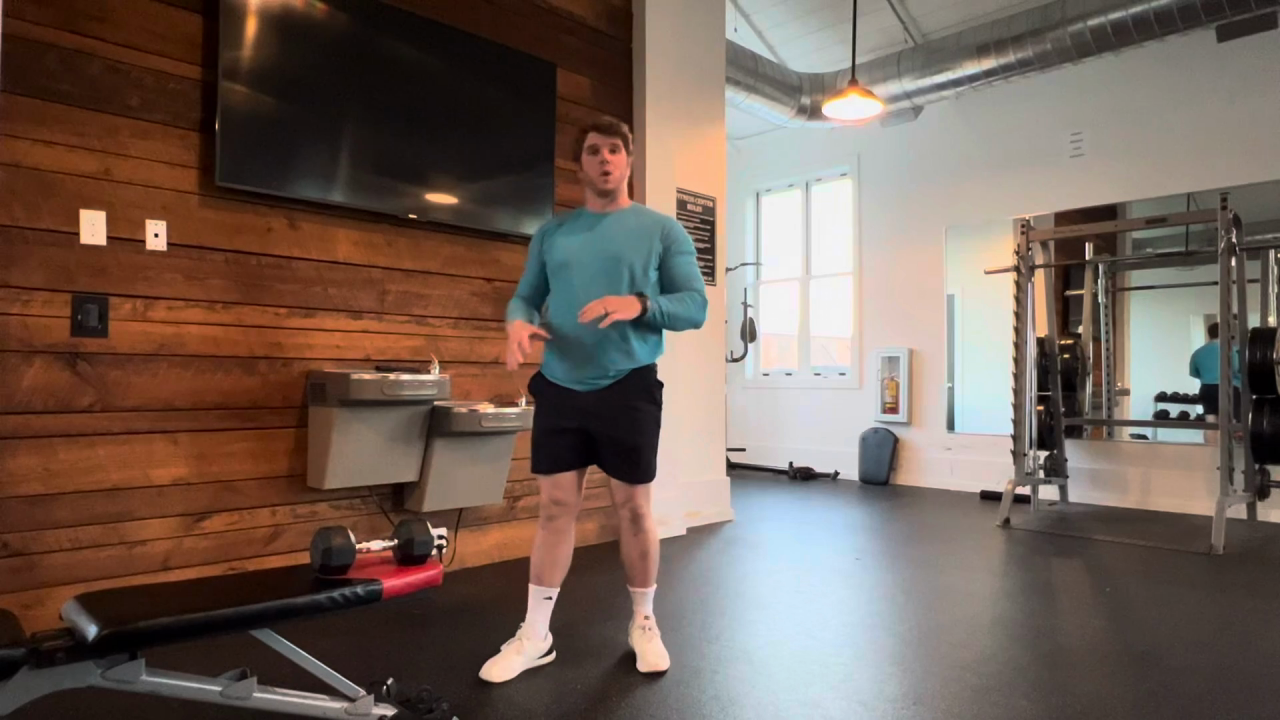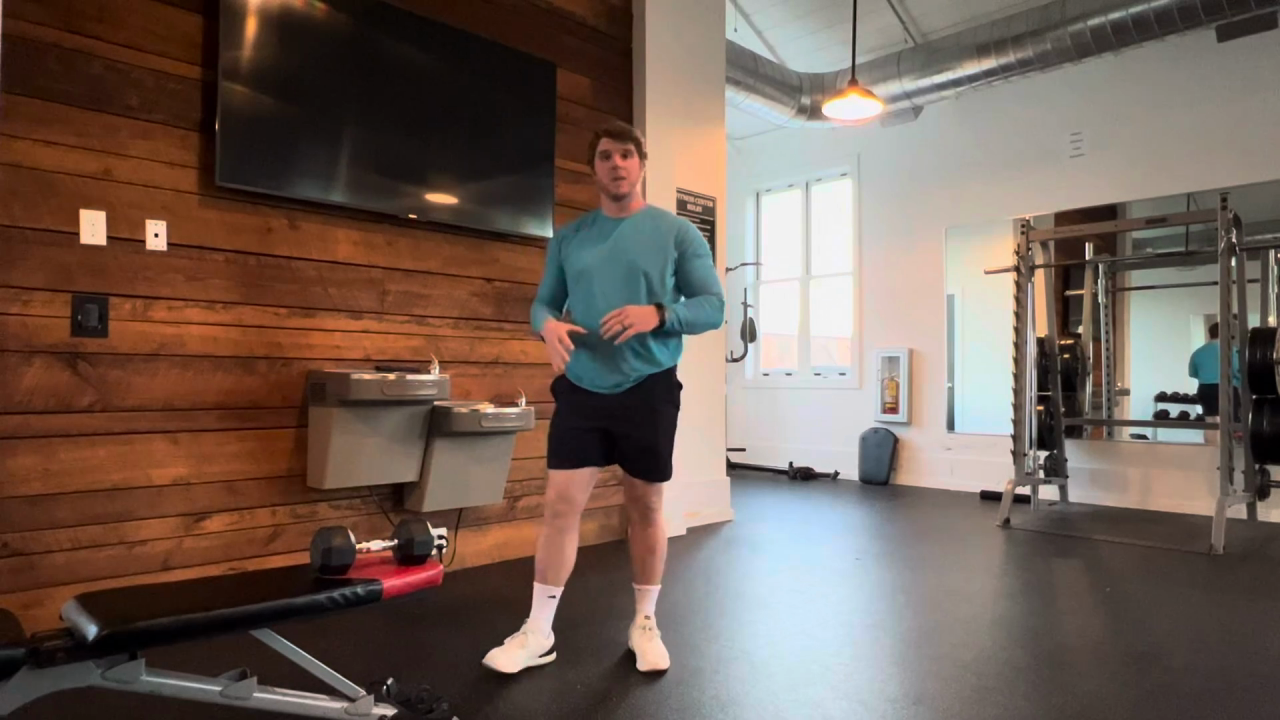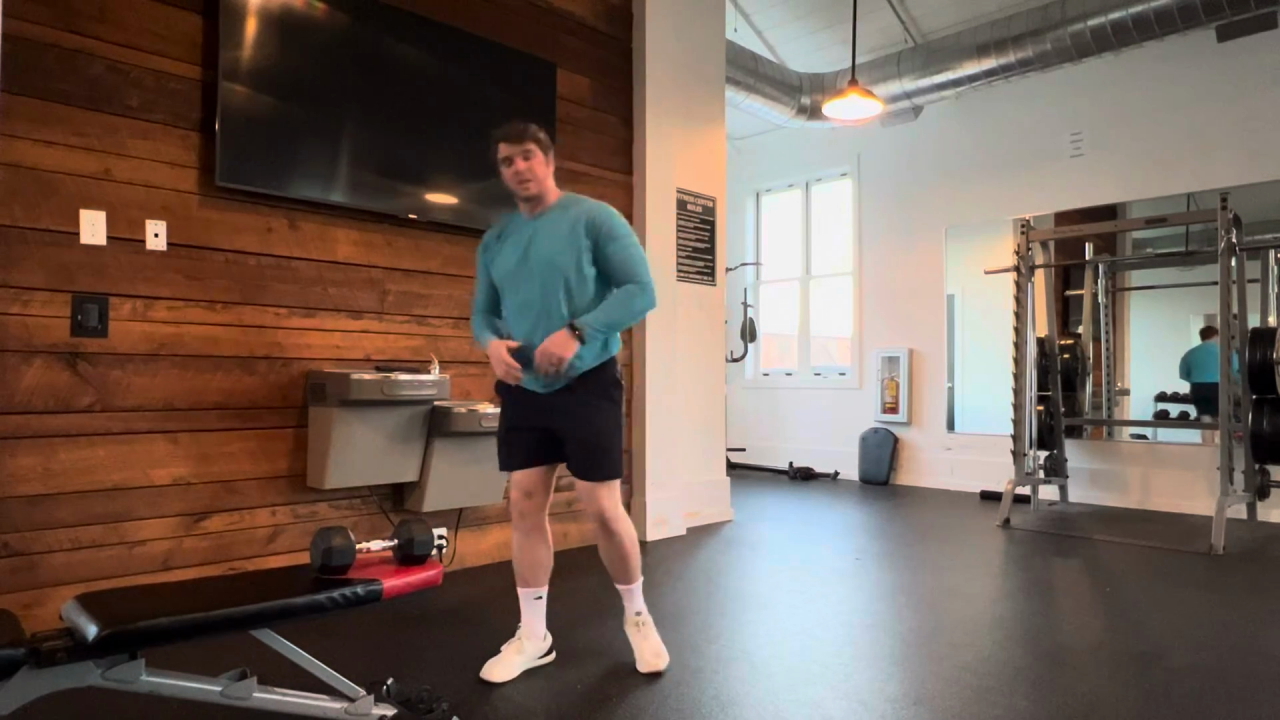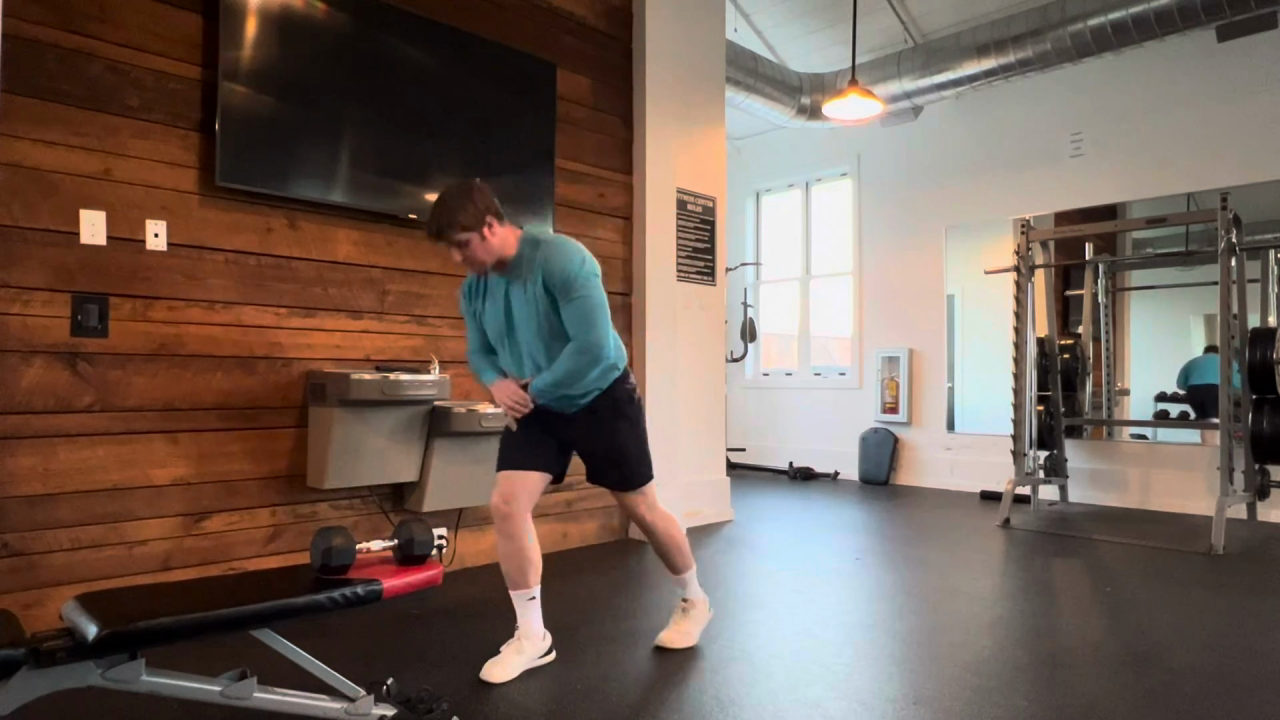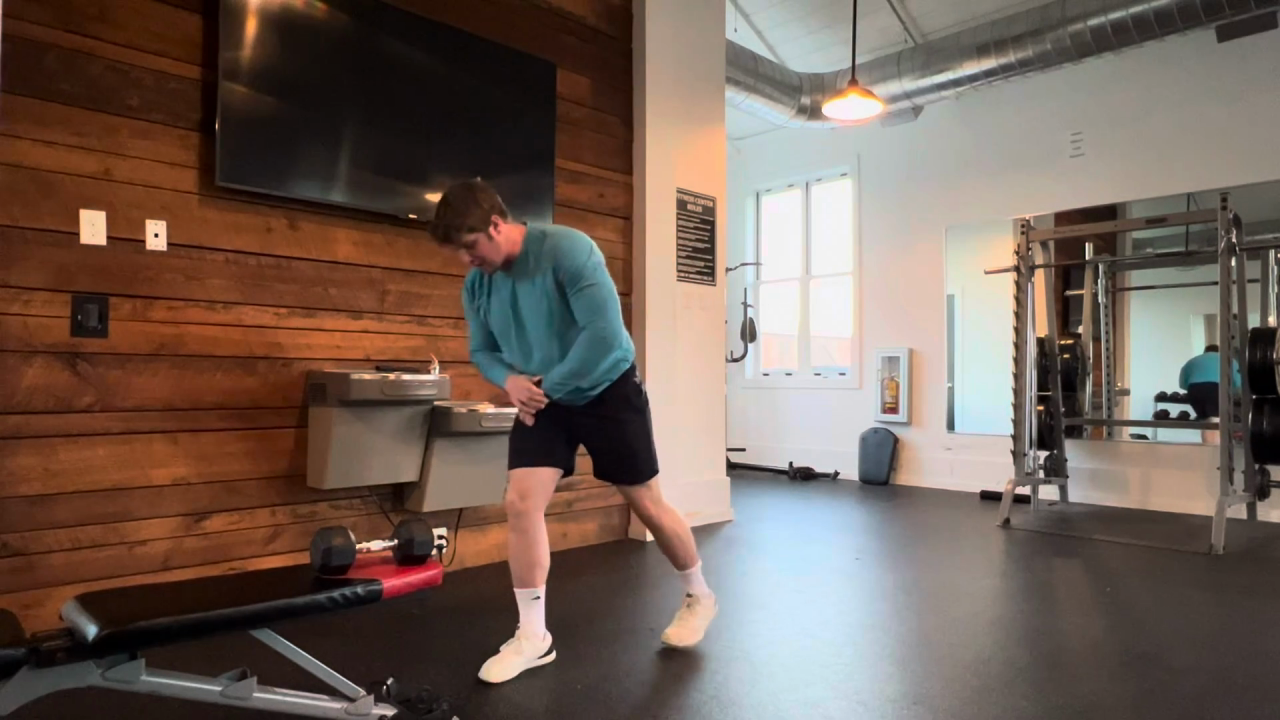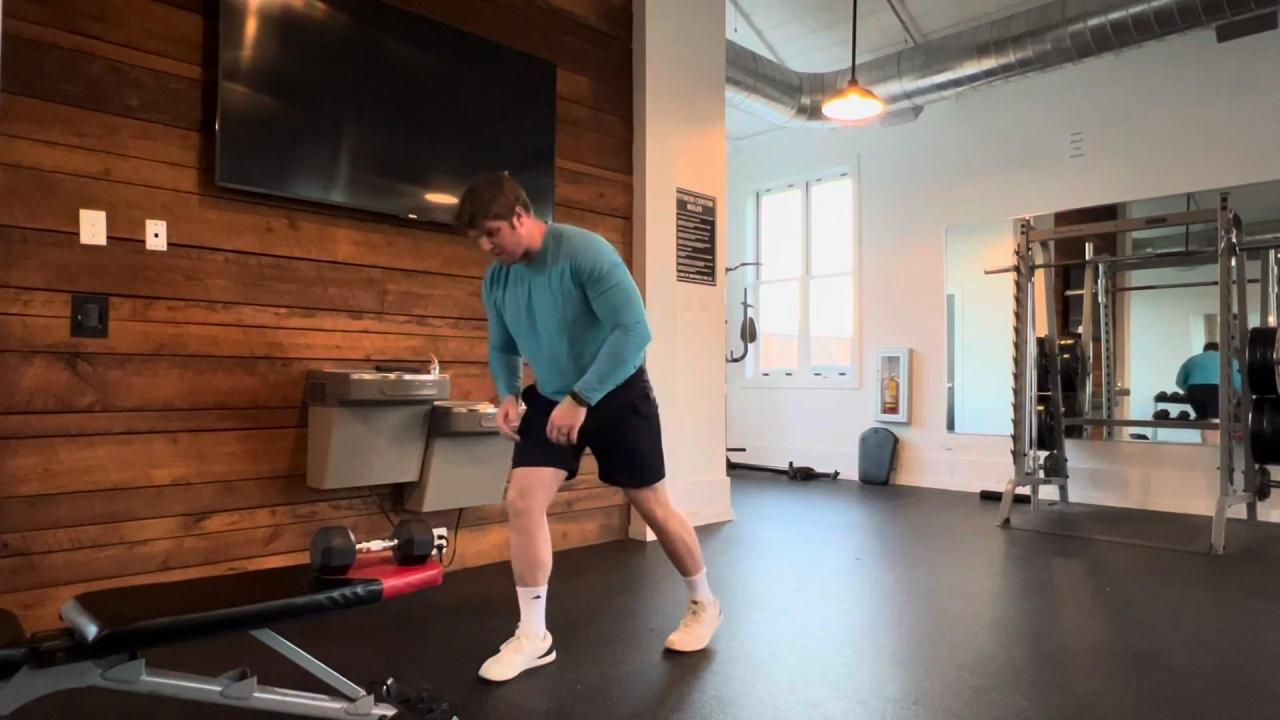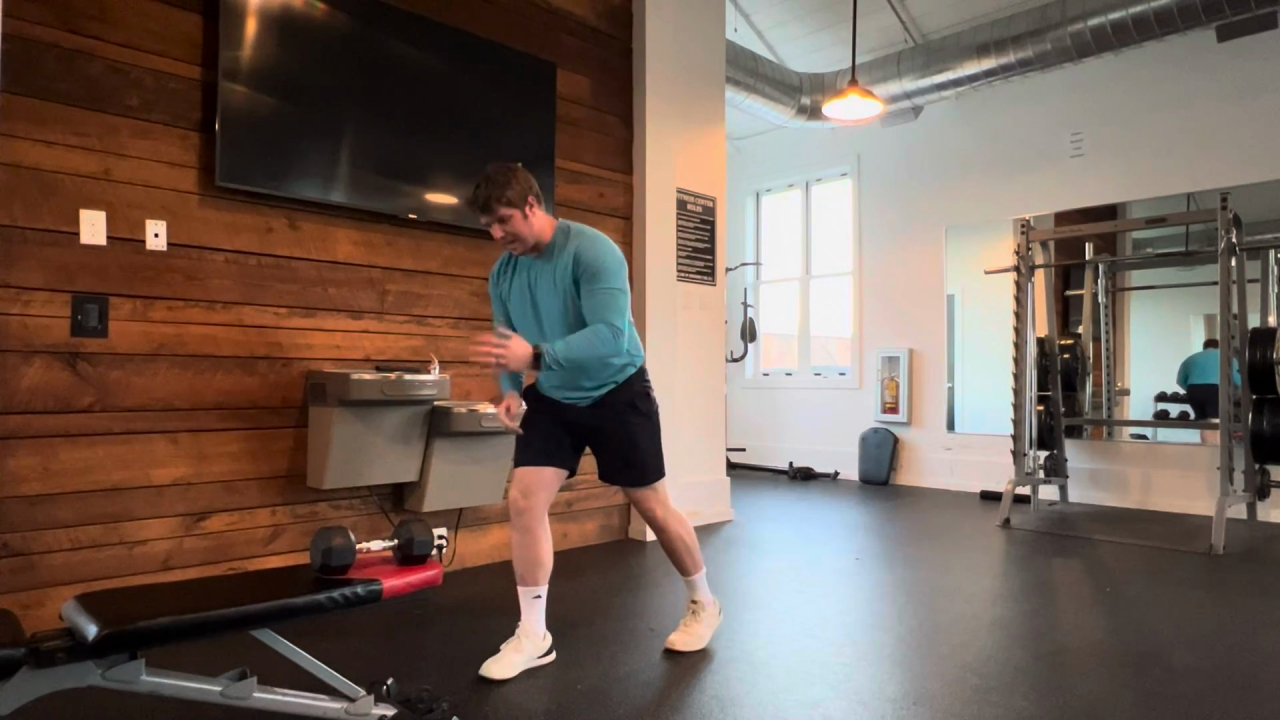
dt=0.7s
person 1, frame 1
left shoulder: (662, 230)
right shoulder: (551, 233)
left elbow: (695, 306)
right elbow: (526, 296)
left wrist: (639, 304)
right wrist: (518, 322)
left hip: (629, 387)
right hip: (560, 388)
left knee: (634, 508)
right knee: (554, 509)
left ankle: (643, 624)
right ankle: (535, 635)
person 1, frame 2
left shoulder: (676, 232)
right shoulder: (568, 239)
left elbow: (712, 307)
right elbow: (545, 302)
left wrist: (658, 315)
right wrist: (547, 326)
left hip: (648, 389)
right hip: (581, 389)
left knee: (645, 507)
right knee: (560, 503)
left ankle: (644, 624)
right ankle: (537, 633)
person 1, frame 3
left shoulder: (595, 219)
right shoulder: (494, 241)
left elbow: (640, 290)
right elbow: (483, 312)
left wrist: (576, 332)
right wrist: (492, 343)
left hip: (588, 383)
right hip: (525, 389)
left knee: (601, 508)
right knee: (525, 507)
left ankle: (637, 617)
right ankle: (533, 635)
person 1, frame 4
left shoulder: (561, 259)
right shoulder: (474, 289)
left elbow: (593, 346)
right elbow: (480, 352)
left wrist: (533, 390)
right wrist: (498, 383)
left hip: (602, 397)
right hip: (538, 409)
left knee: (641, 508)
right knee: (506, 507)
left ankle: (693, 601)
right ankle: (531, 637)
person 1, frame 5
left shoulder: (567, 249)
right shoulder: (477, 284)
left elbow: (605, 332)
right elbow: (482, 350)
left wrist: (548, 386)
right wrist: (509, 379)
left hip: (609, 390)
right hip: (543, 402)
left knee: (645, 503)
right knee: (520, 504)
left ankle: (698, 596)
right ankle: (532, 637)
person 1, frame 6
left shoulder: (586, 252)
right shoulder: (497, 280)
left elbow: (633, 330)
right elbow: (502, 348)
left wrist: (582, 400)
right wrist: (507, 394)
left hip: (618, 395)
right hip: (554, 401)
left knee: (653, 507)
right knee: (522, 503)
left ankle: (704, 605)
right ankle: (533, 637)
person 1, frame 7
left shoulder: (592, 250)
right shoulder: (503, 272)
left elbow: (611, 335)
right elbow: (506, 344)
left wrist: (535, 357)
right wrist: (511, 388)
left hip: (617, 393)
right hip: (553, 400)
left knee: (652, 506)
right knee: (523, 502)
left ankle: (703, 604)
right ankle: (533, 636)
